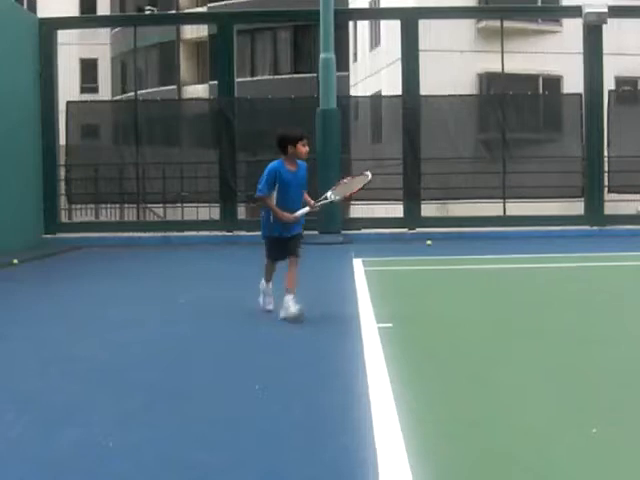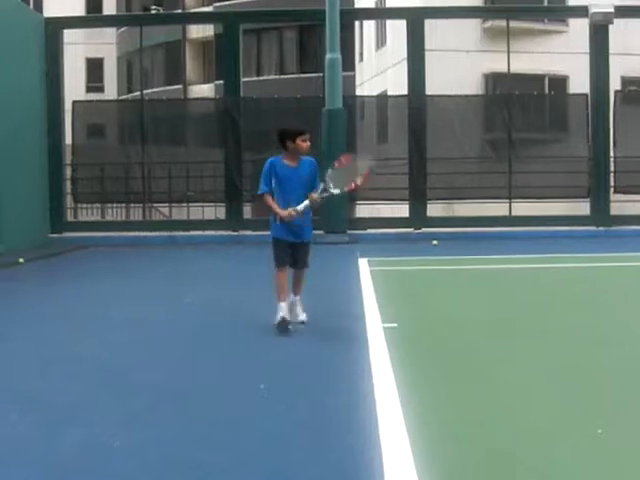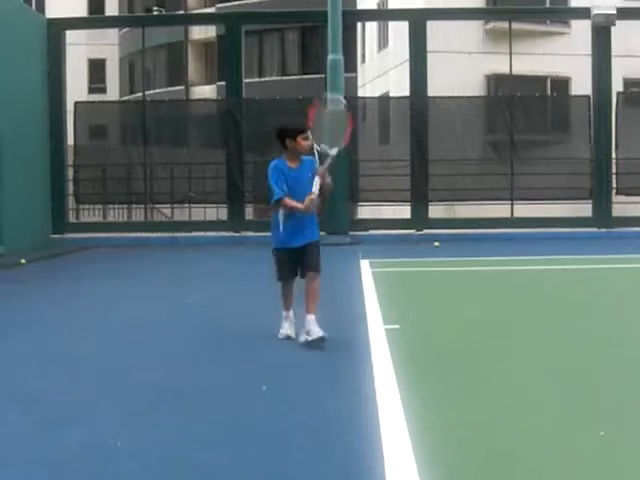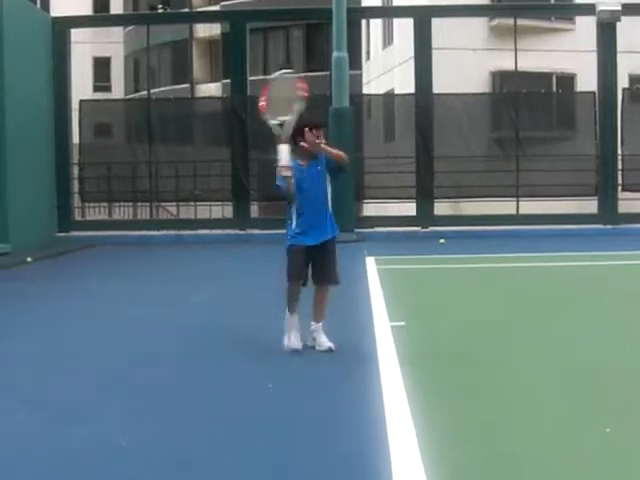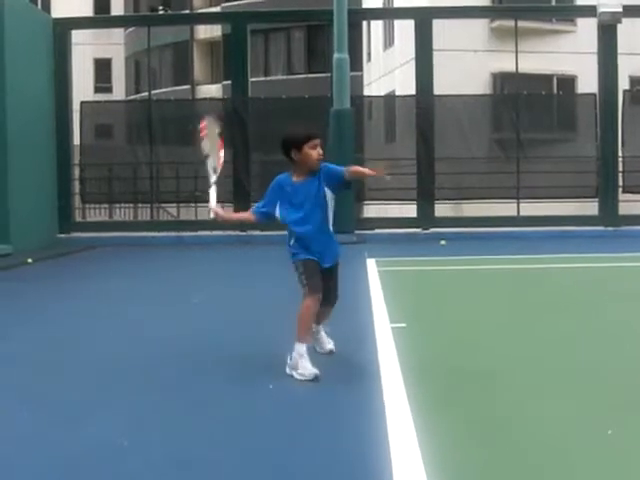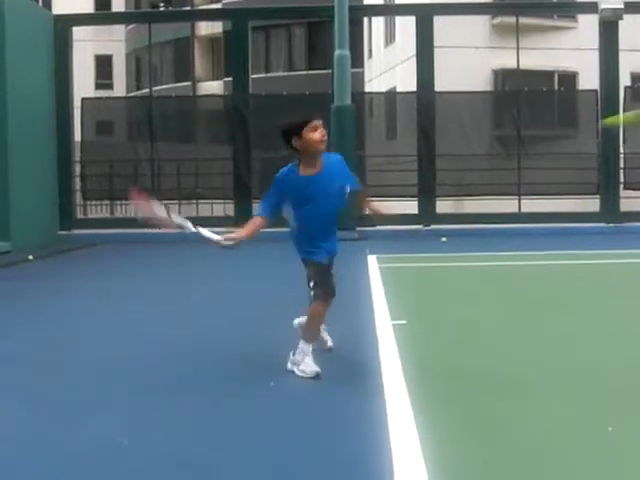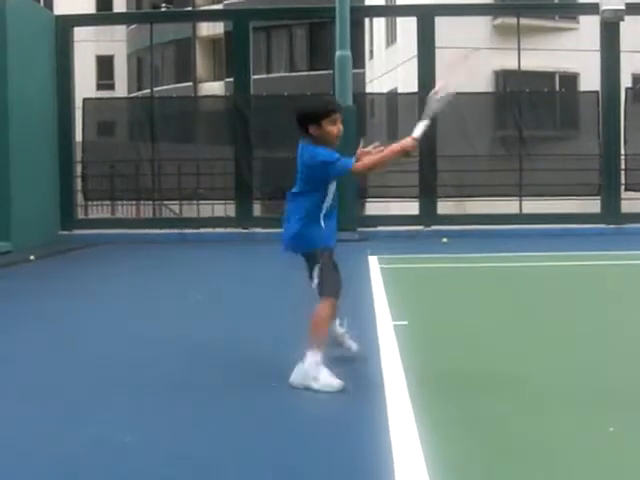
dt=0.3s
person 1, frame 1
left shoulder: (302, 167)
right shoulder: (274, 168)
right elbow: (262, 195)
left wrist: (309, 201)
right wrist: (281, 214)
left hip: (294, 223)
right hip: (274, 223)
left knee: (293, 259)
right knee: (273, 260)
left ankle: (288, 303)
right ankle: (266, 285)
person 1, frame 2
left shoulder: (310, 164)
right shoulder: (272, 164)
left elbow: (315, 191)
right elbow: (265, 193)
left wrist: (314, 198)
right wrist: (279, 212)
left hip: (302, 225)
right hip: (281, 227)
left knee: (300, 267)
right knee: (282, 266)
left ankle: (295, 300)
right ankle: (282, 310)
person 1, frame 3
left shoulder: (311, 163)
right shoulder: (276, 167)
left elbow: (326, 191)
right elbow: (280, 199)
left wrist: (324, 179)
right wrist: (301, 207)
left hip: (309, 231)
right hip: (285, 233)
left knee: (313, 273)
right knee: (287, 278)
left ankle: (311, 325)
right ankle: (287, 318)
person 1, frame 4
left shoulder: (322, 161)
right shoulder: (288, 166)
left elbow: (342, 158)
right elbow: (290, 193)
left wrist: (320, 149)
right wrist: (285, 182)
left hip: (326, 233)
right hip: (299, 234)
left knee: (324, 282)
right knee: (294, 281)
left ankle: (317, 329)
right ankle: (291, 320)
person 1, frame 5
left shoulder: (325, 173)
right shoulder: (281, 184)
left elbow: (350, 174)
right elbow: (258, 214)
left wrist: (366, 172)
right wrist: (227, 216)
left hip: (328, 250)
right hip: (303, 250)
left knee: (329, 301)
right knee: (313, 293)
left ankle: (316, 330)
right ankle: (298, 355)
person 1, frame 6
left shoulder: (336, 162)
right shoulder: (286, 178)
left elbow: (354, 188)
right elbow: (267, 213)
left wrist: (367, 203)
right wrist: (241, 234)
left hip: (328, 241)
right hip: (311, 245)
left knee: (323, 293)
right knee: (323, 295)
left ankle: (309, 325)
right ankle: (301, 354)
person 1, frame 7
left shoulder: (312, 149)
right shoulder: (318, 158)
left elbow: (347, 166)
right elbow: (359, 169)
left wrist: (357, 155)
right wrist: (398, 148)
left hip: (315, 229)
right hip: (311, 233)
left knee: (333, 286)
right knee: (329, 294)
left ankle: (331, 329)
right ankle: (311, 365)
